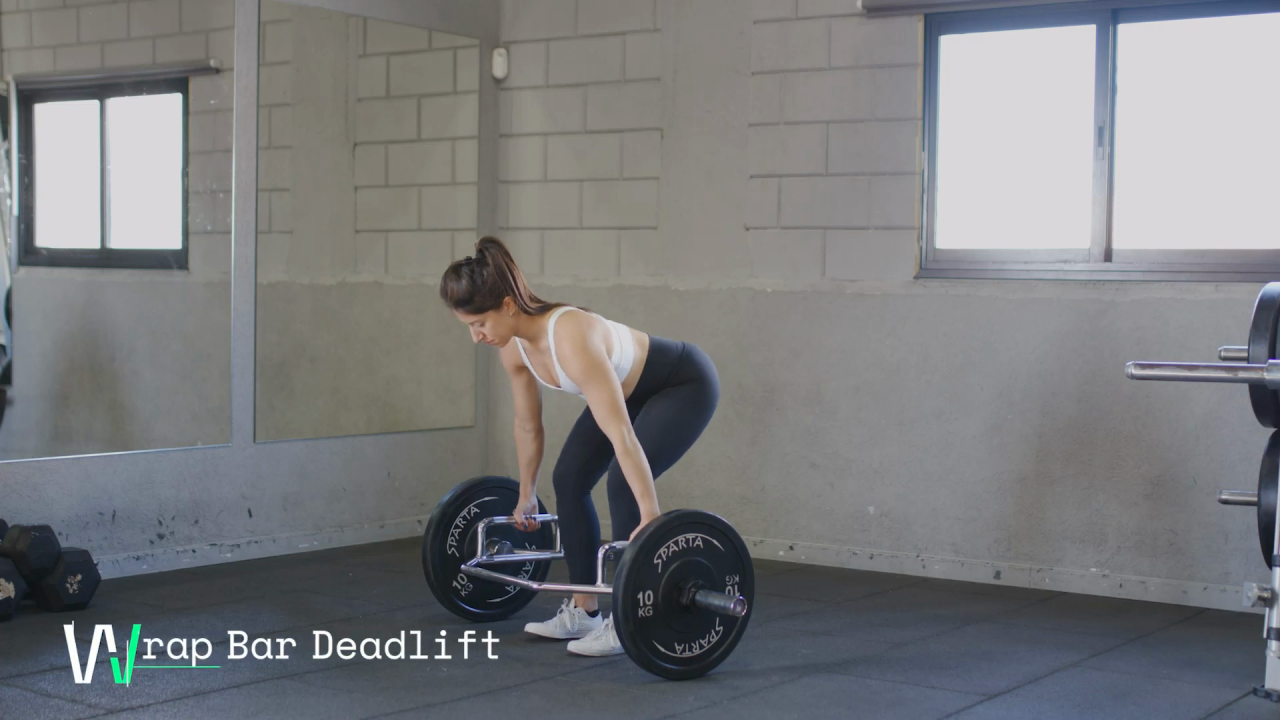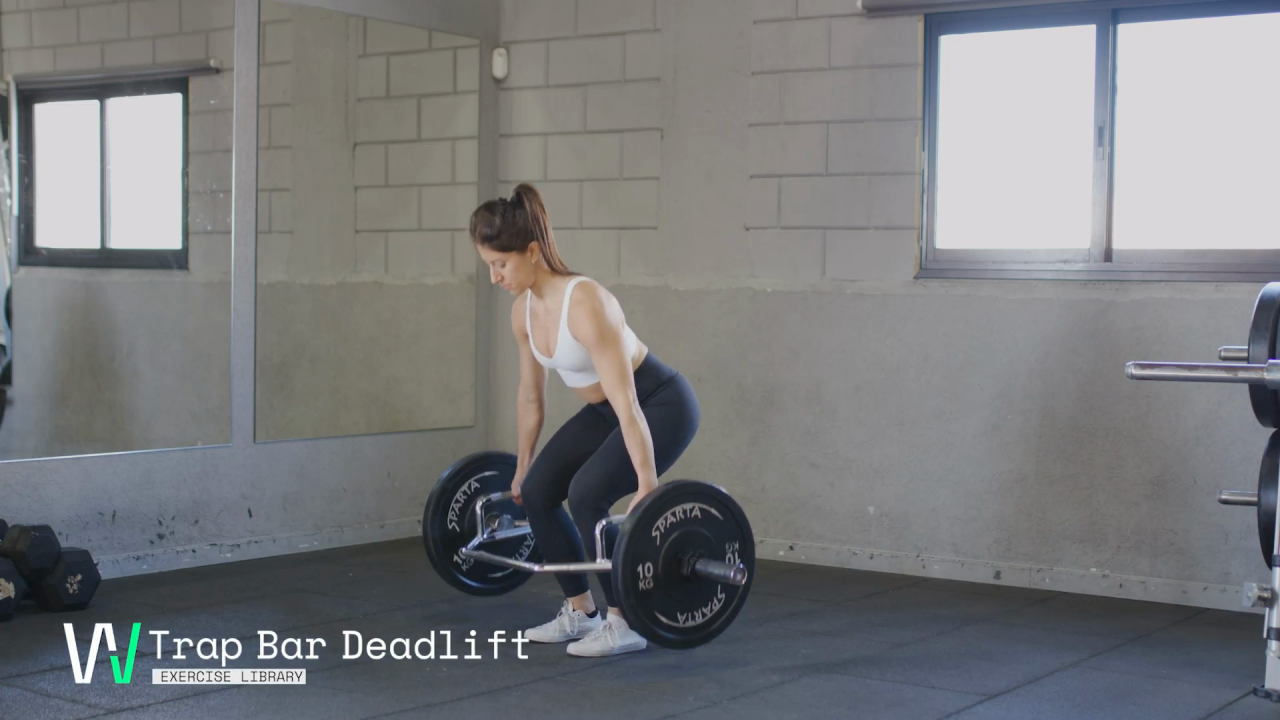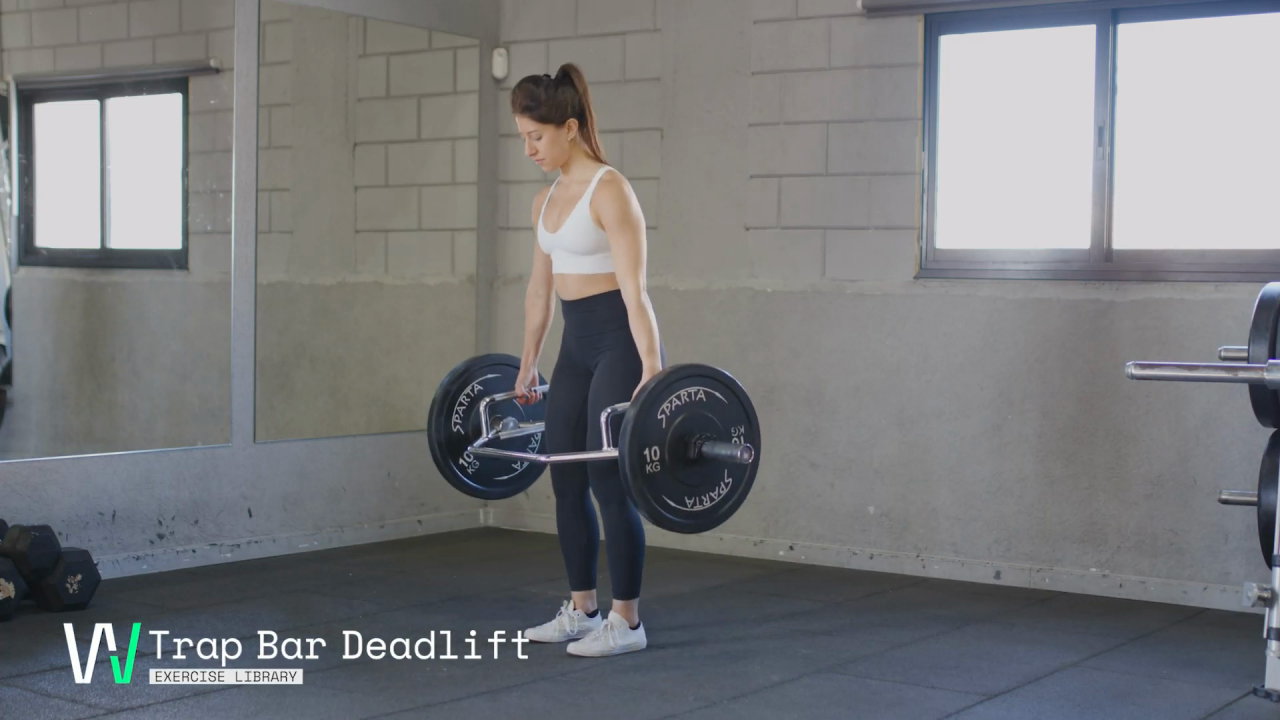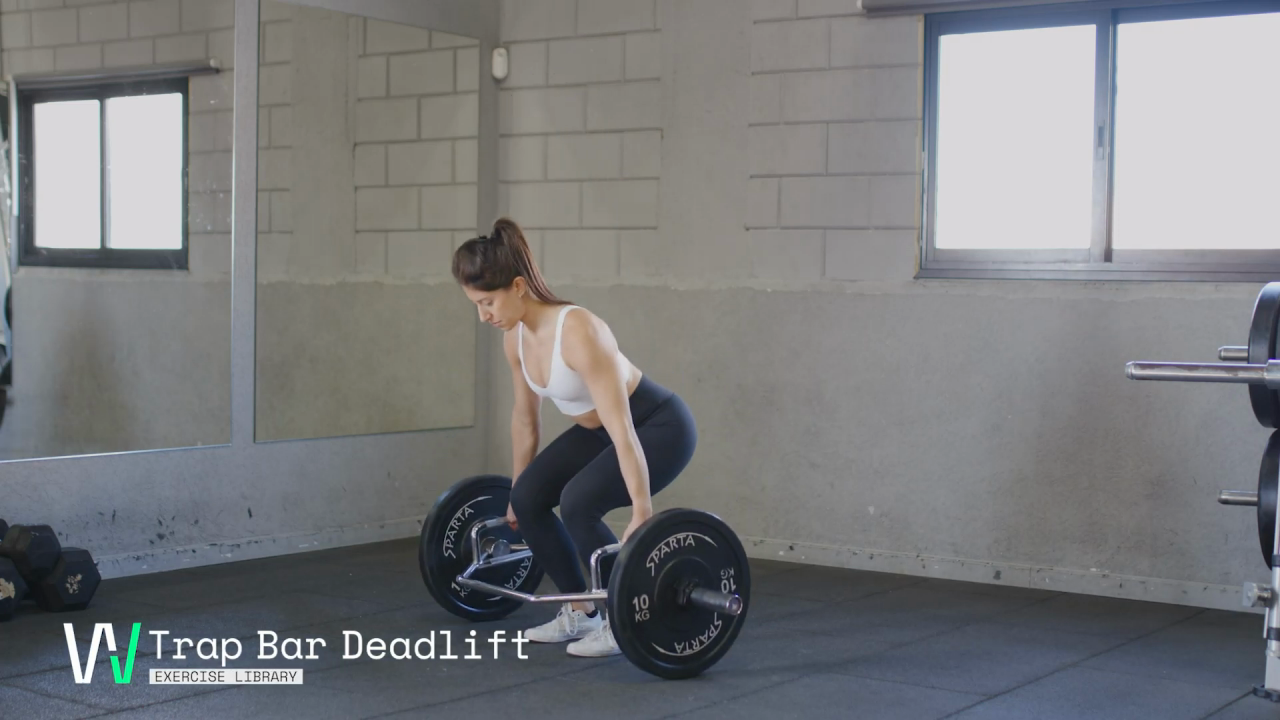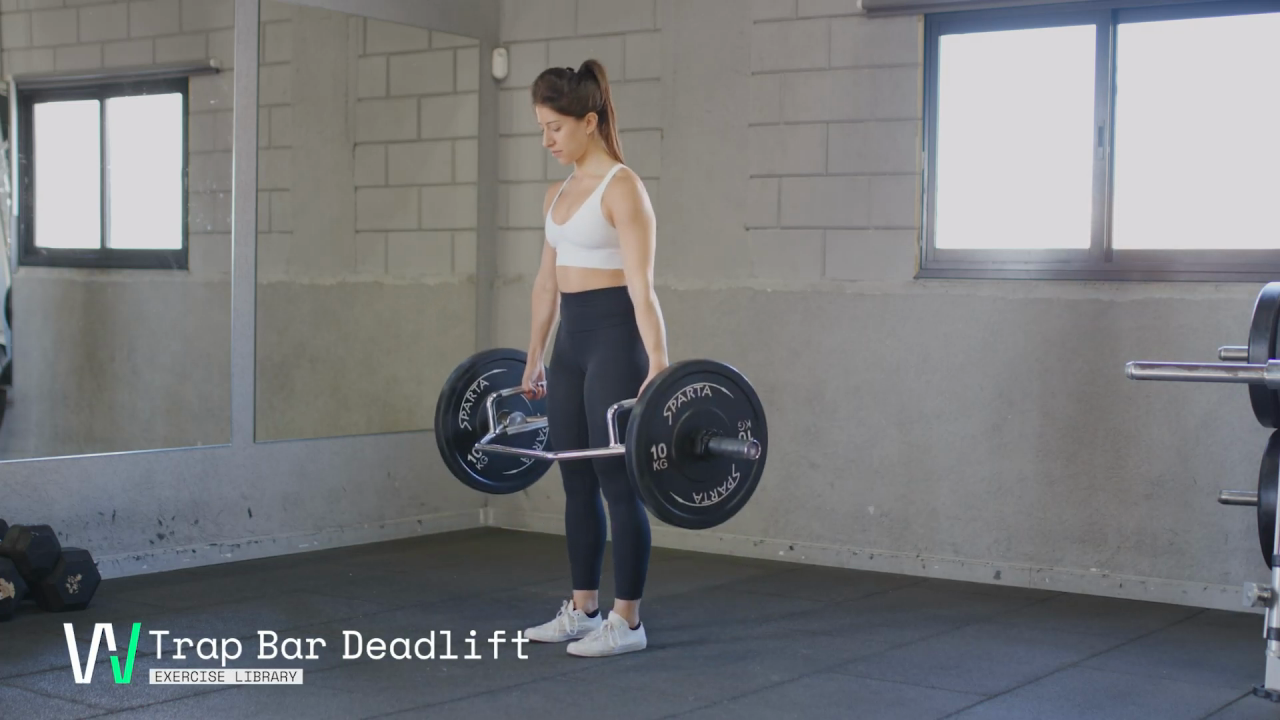
dt=1s
person 1, frame 1
left shoulder: (570, 338)
right shoulder: (514, 346)
left elbow: (620, 433)
right elbow: (527, 424)
left wrist: (651, 516)
right wrist: (526, 495)
left hip: (684, 384)
right hip: (630, 389)
left knee: (621, 486)
right knee: (568, 479)
right ankle: (582, 611)
person 1, frame 2
left shoulder: (586, 304)
right shoulder: (524, 309)
left elbow: (627, 403)
right elbow: (530, 394)
left wrist: (648, 490)
right wrist: (521, 469)
left hip: (662, 405)
right hip: (603, 409)
left knee: (587, 497)
right knee: (537, 495)
left ankle: (624, 623)
right ankle: (580, 612)
person 1, frame 3
left shoulder: (610, 190)
right shoulder: (548, 198)
left elbow: (634, 288)
right elbow: (540, 288)
left wrist: (652, 374)
right wrist: (527, 365)
left hip: (621, 343)
right hip: (577, 348)
left knee: (609, 479)
right knee: (566, 478)
left ankle: (626, 622)
right ankle: (582, 611)
person 1, frame 4
left shoulder: (579, 333)
right shoulder: (516, 338)
left elbow: (623, 432)
right elbow: (524, 418)
left wrist: (643, 516)
right wrist: (513, 491)
left hip: (659, 426)
right hip: (600, 429)
left knee: (578, 503)
right knee: (527, 500)
right ankle: (581, 611)
person 1, frame 5
left shoulder: (622, 188)
right shoulder: (559, 193)
left elbow: (642, 288)
right elbow: (547, 282)
left wrist: (658, 369)
right wrist: (534, 358)
left hip: (616, 339)
right hip: (571, 343)
left knee: (618, 483)
right knee: (578, 482)
left ankle: (627, 623)
right ankle: (582, 609)
